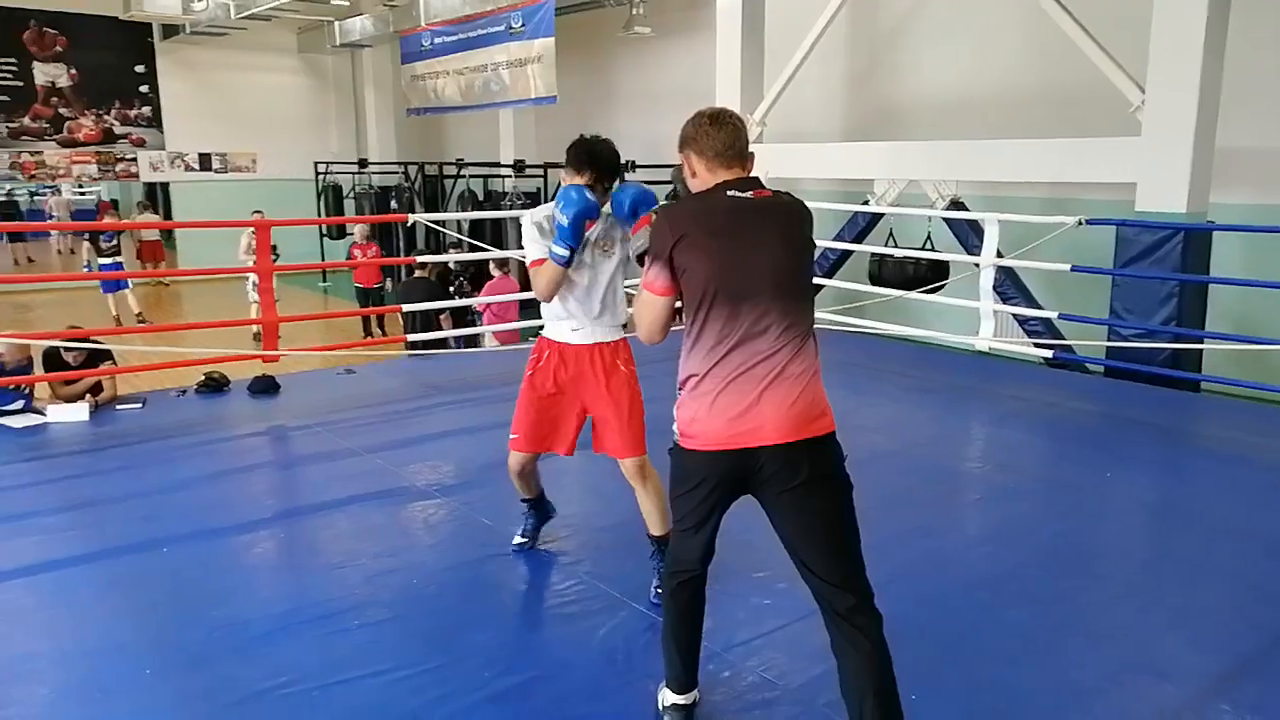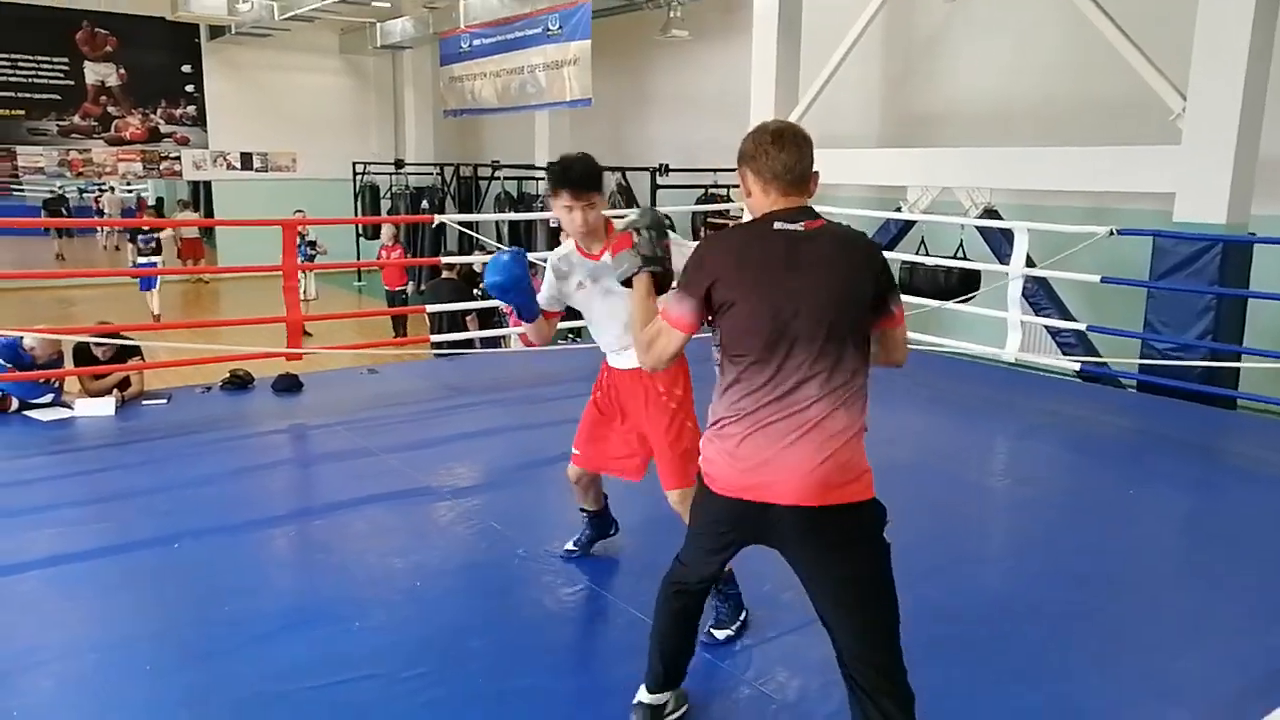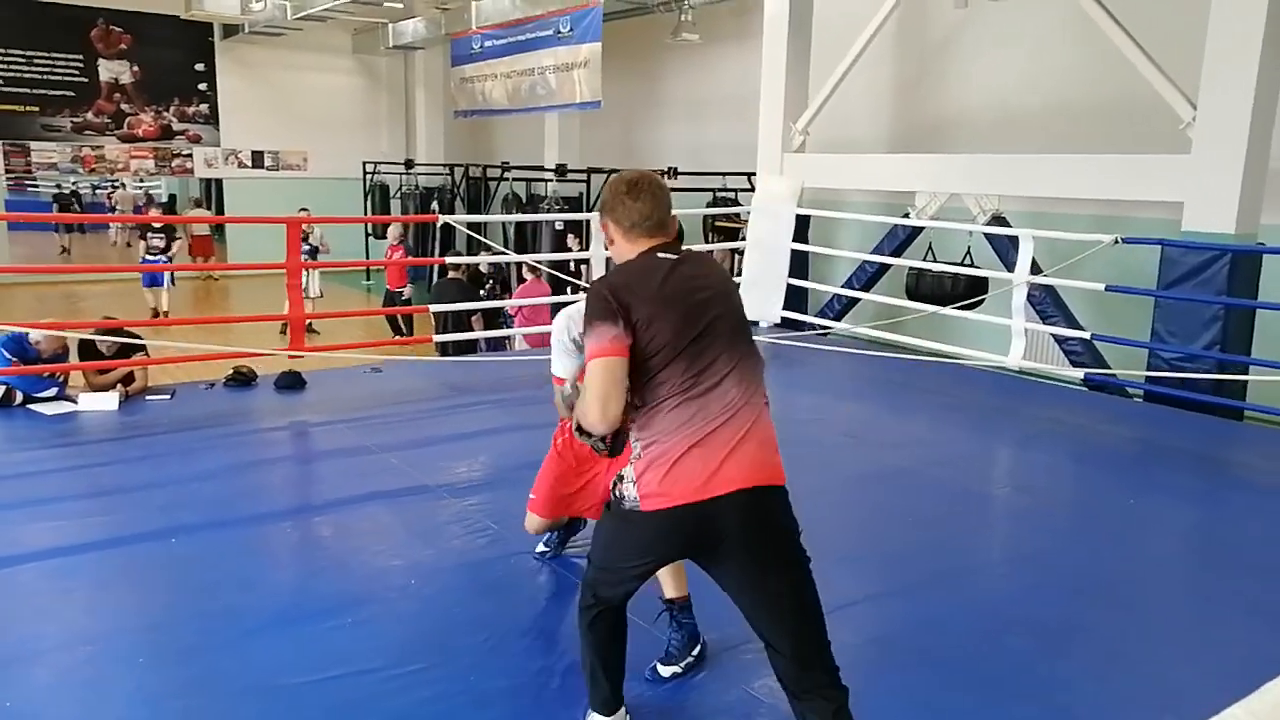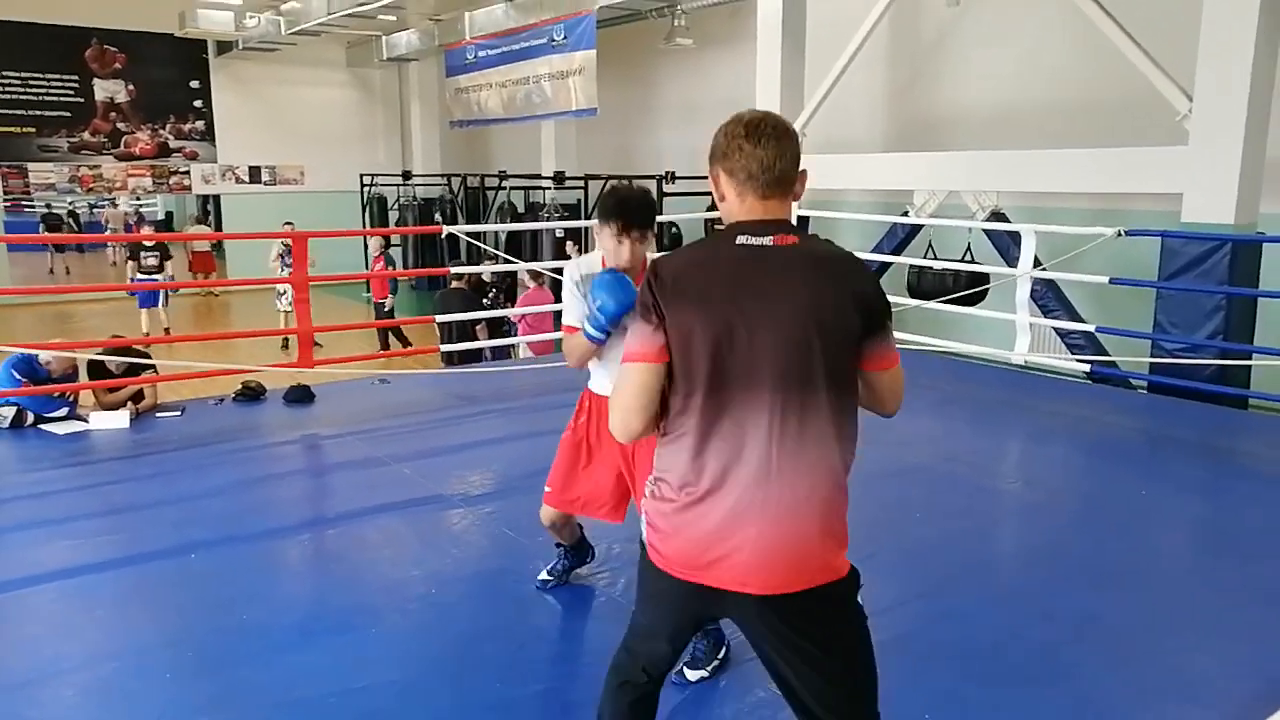
dt=0.5s
person 1, frame 1
left shoulder: (676, 222)
right shoulder: (794, 214)
left elbow: (648, 330)
left hip: (706, 434)
right hip: (797, 434)
left knee: (685, 565)
right knee: (847, 600)
person 1, frame 2
left shoulder: (716, 256)
right shoulder: (859, 251)
left elbow: (651, 353)
right elbow: (893, 354)
left wrist: (641, 272)
left hip: (731, 478)
right hip: (831, 490)
left knee: (690, 575)
person 1, frame 3
left shoulder: (608, 293)
right shoulder: (714, 275)
left elbow: (602, 414)
left wrist: (581, 414)
left hip: (659, 496)
right hip: (753, 491)
left knee: (600, 594)
person 1, frame 4
left shoulder: (670, 277)
right shoulder: (850, 278)
left elbow: (626, 422)
right elbow: (885, 400)
left hip: (680, 546)
right hip: (799, 564)
left knee: (640, 660)
person 2, frame 1
left shoulder: (622, 222)
right shoulder: (539, 221)
right elbow: (543, 288)
left wrist: (650, 215)
right wrist: (569, 237)
left hip: (607, 352)
right hip: (554, 351)
left knee: (633, 462)
right knee: (520, 459)
left ankle: (664, 554)
right ankle: (537, 508)
person 2, frame 2
left shoulder: (636, 242)
right shoulder: (561, 260)
right elbow: (540, 334)
right wrist: (521, 302)
left hip: (660, 375)
right hip: (615, 375)
left knee: (679, 492)
right knee: (578, 474)
left ankle: (726, 593)
right ankle: (599, 522)
person 2, frame 3
right shoulder: (571, 322)
right elbow: (567, 407)
right wrist: (585, 386)
right knee: (536, 522)
left ankle: (684, 628)
right ankle: (567, 520)
person 2, frame 4
right shoulder: (580, 274)
right elbow: (574, 357)
right wrist: (598, 325)
right hip: (599, 406)
right knee: (552, 515)
left ankle: (706, 632)
right ankle: (574, 551)
